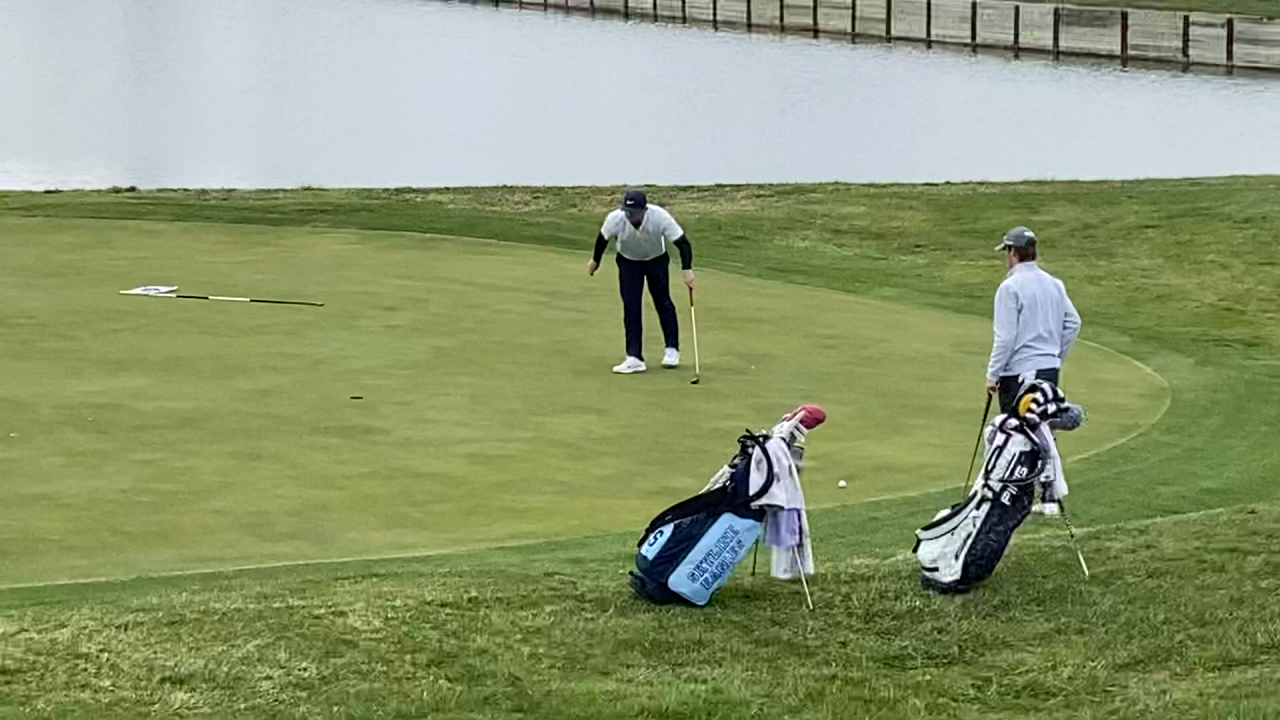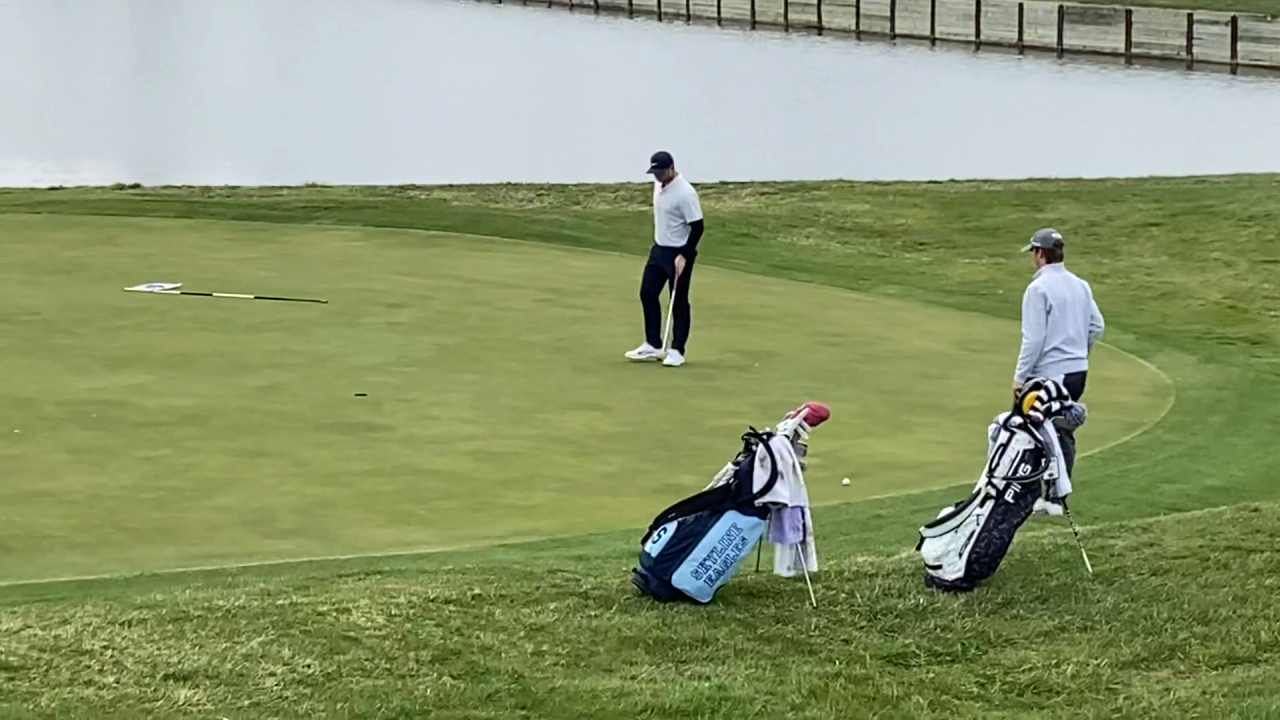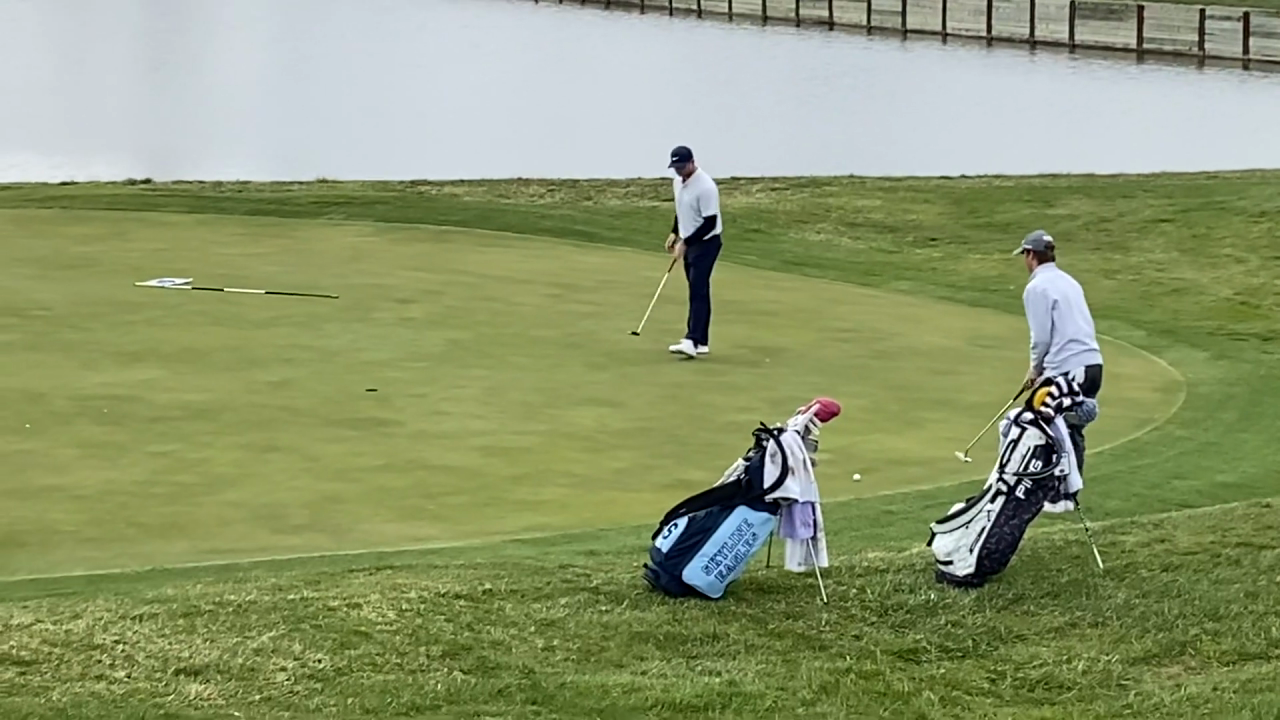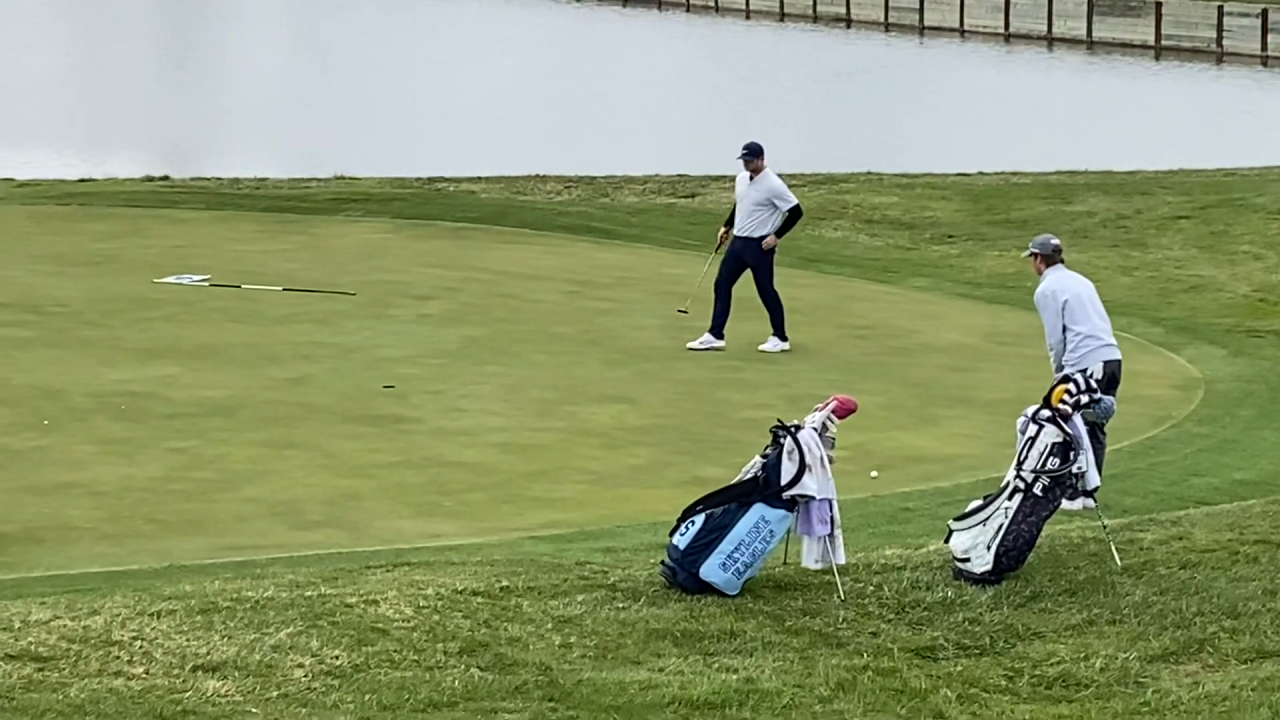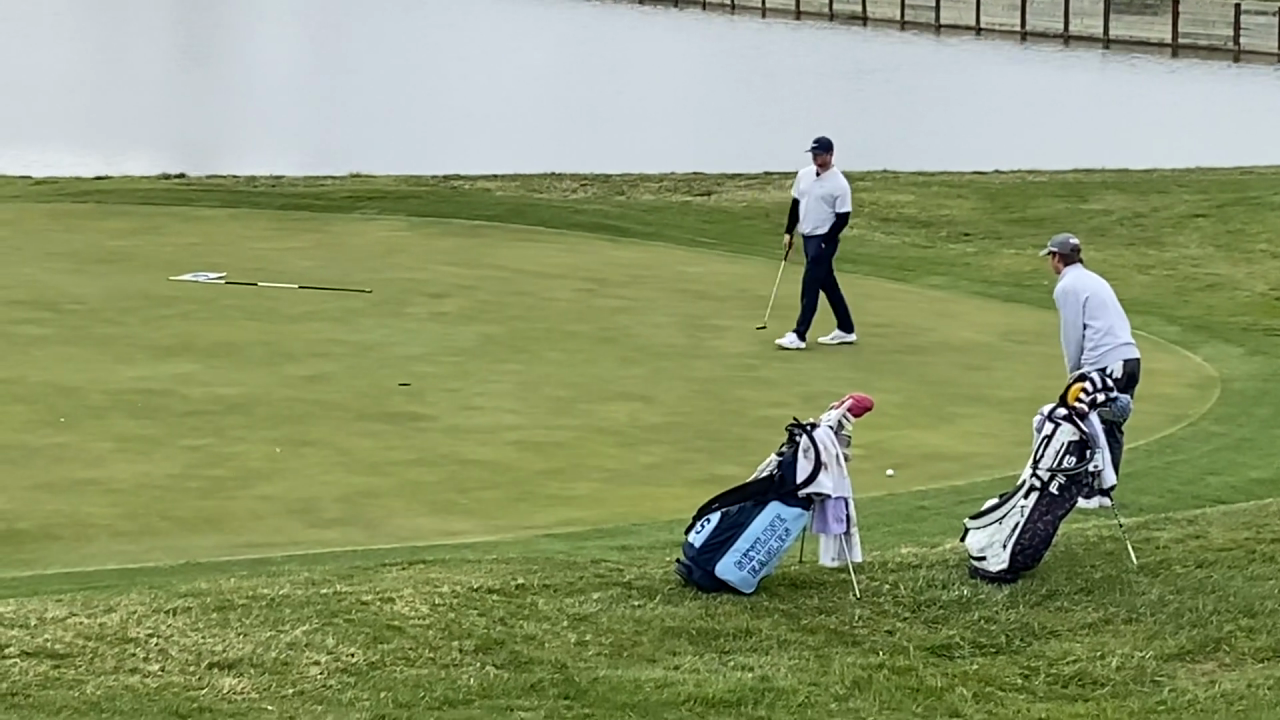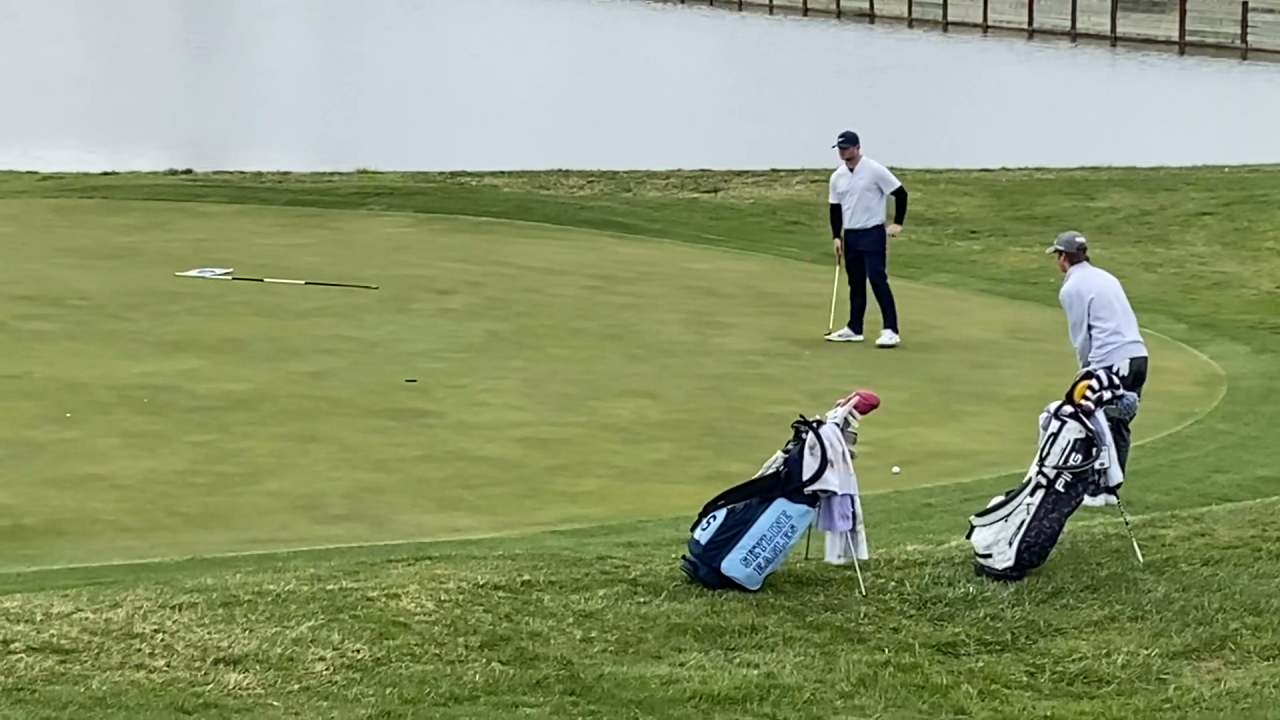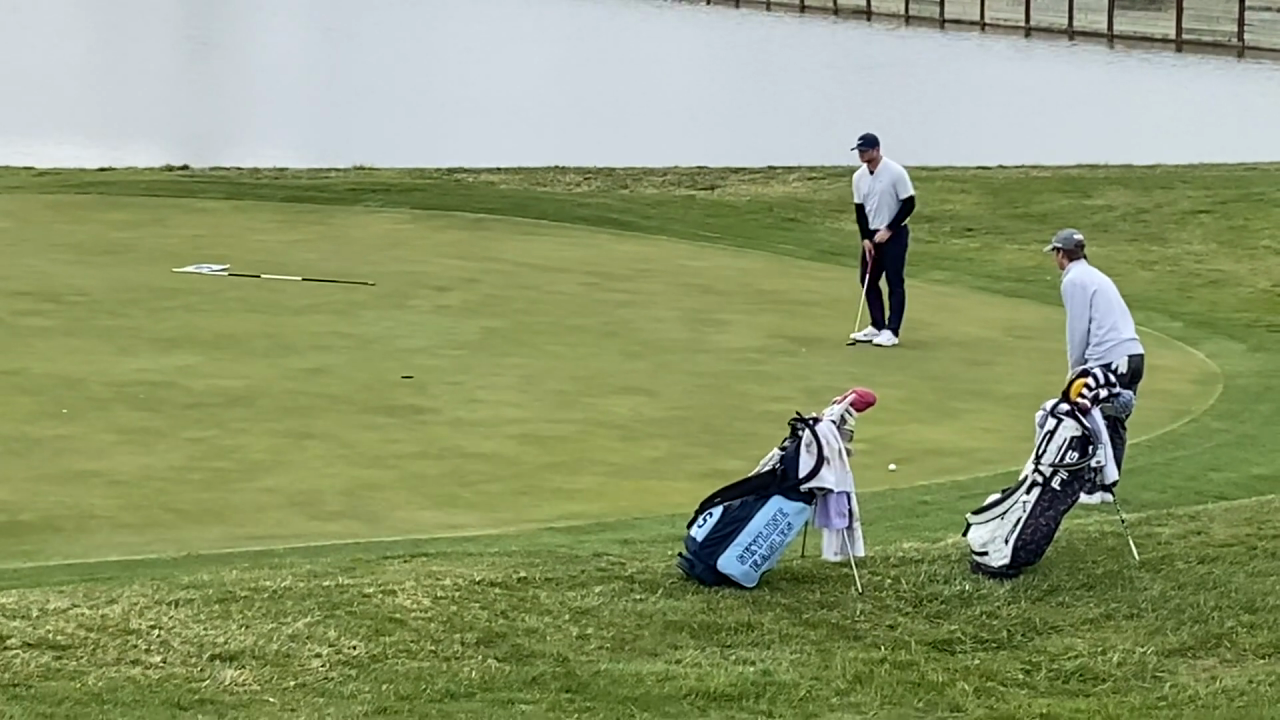
dt=0.7s
person 1, frame 1
left shoulder: (1010, 286)
right shoulder: (1054, 284)
left elbow: (1005, 338)
right elbow: (1073, 323)
left wrist: (992, 374)
left hip: (1020, 373)
right hip: (1049, 370)
person 1, frame 2
left shoulder: (1039, 288)
right shoulder: (1080, 285)
left elbow: (1033, 339)
right elbow: (1096, 326)
left wrist: (1020, 376)
left hip: (1047, 374)
right hip: (1076, 371)
right knee: (1063, 433)
person 1, frame 3
left shoulder: (1037, 287)
right shoulder: (1069, 282)
left elbow: (1042, 337)
left wrist: (1035, 369)
right wrist: (1042, 369)
left hip: (1066, 369)
right hip: (1091, 365)
right knee: (1073, 433)
left ankle: (1056, 500)
right ankle: (1070, 497)
person 1, frame 4
left shoulder: (1046, 289)
right shoulder: (1080, 279)
left elbow: (1055, 338)
left wrist: (1058, 371)
left hip: (1084, 366)
right hip: (1111, 360)
right knee: (1095, 429)
left ankle: (1072, 494)
person 1, frame 5
left shoulder: (1066, 287)
right shoulder: (1094, 280)
left elbow: (1072, 336)
left wrist: (1072, 373)
right wrist: (1080, 371)
left hip: (1103, 364)
right hip: (1130, 359)
right knee: (1113, 428)
left ankle: (1088, 494)
right ankle: (1103, 491)
person 1, frame 6
left shoulder: (1072, 288)
right shoulder: (1105, 277)
left elbow: (1081, 336)
left wrist: (1086, 368)
left hip: (1110, 362)
right hip: (1138, 356)
right knee: (1119, 426)
left ankle: (1095, 491)
right ankle: (1110, 488)
person 1, frame 7
left shoulder: (1073, 280)
right shoulder: (1096, 276)
left elbow: (1078, 330)
left wrist: (1074, 369)
right wrist: (1082, 366)
left hip: (1108, 360)
right hip: (1133, 354)
right knee: (1115, 424)
person 2, frame 1
left shoulder: (660, 217)
right shoulder: (615, 219)
left elbow: (683, 243)
right elbow: (603, 238)
left wrist: (687, 269)
right wrist: (595, 260)
left hip: (656, 261)
right hip: (628, 262)
left knee: (663, 304)
right knee: (631, 308)
left ankle: (672, 349)
right ankle: (634, 358)
person 2, frame 2
left shoulder: (685, 193)
right shoulder: (659, 185)
left elbow: (697, 227)
left wrist: (683, 255)
left hip: (679, 253)
right hip: (659, 249)
left knee: (679, 302)
right knee: (647, 294)
left ankle: (677, 350)
right ankle: (653, 345)
person 2, frame 3
left shoulder: (705, 186)
right shoulder: (678, 182)
left elbow: (711, 223)
left wrist: (685, 243)
right wrist: (674, 233)
left hip: (706, 244)
right hip: (690, 244)
left knee: (698, 291)
right knee: (696, 292)
left ankle: (692, 341)
right ankle: (699, 341)
person 2, frame 4
left shoulder: (773, 184)
right shoulder: (741, 179)
left elbow: (796, 212)
left wrist: (777, 236)
right wrist: (726, 227)
left hip: (759, 245)
right hip: (738, 241)
left knee: (766, 290)
right knee: (722, 284)
left ankle: (780, 338)
right ankle: (715, 335)
person 2, frame 5
left shoulder: (839, 183)
right shoulder: (803, 175)
left elbow: (843, 218)
right elbow: (796, 204)
left wrist: (824, 243)
right wrist: (789, 232)
left hip: (823, 241)
right hip: (808, 239)
left knee: (810, 286)
right knee: (827, 284)
left ankle: (798, 335)
right ankle: (846, 329)
person 2, frame 6
left shoulder: (876, 170)
right shoulder: (837, 176)
left elbow: (901, 194)
right elbow: (835, 208)
left wrist: (898, 222)
right wrist: (837, 236)
left hip: (873, 234)
right hip: (850, 235)
left knee: (877, 280)
right knee: (855, 283)
left ankle: (891, 329)
right ankle: (854, 329)
person 2, frame 7
left shoulder: (896, 172)
right shoulder: (858, 177)
left elbow: (909, 204)
right elbow: (859, 209)
left wrist: (889, 230)
right wrist: (865, 238)
left hip: (895, 235)
right hip: (873, 236)
left knee: (894, 283)
right knee: (867, 280)
left ankle: (892, 331)
right ankle: (877, 326)
